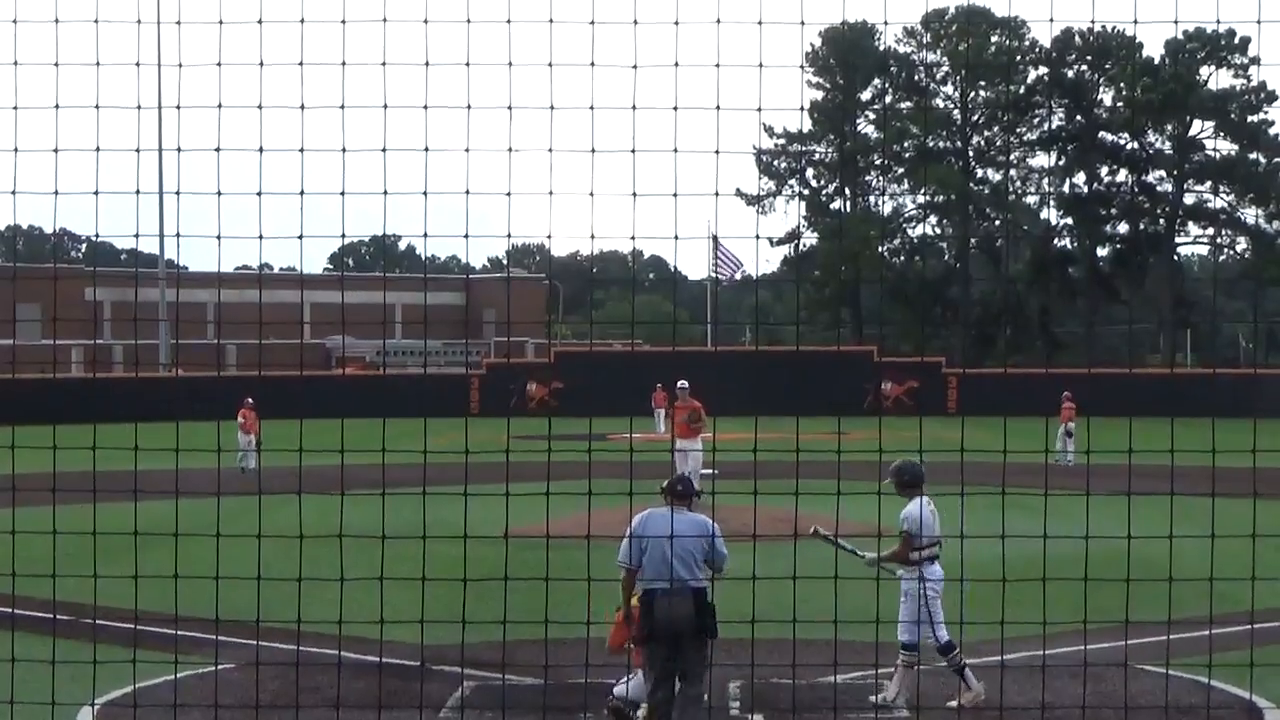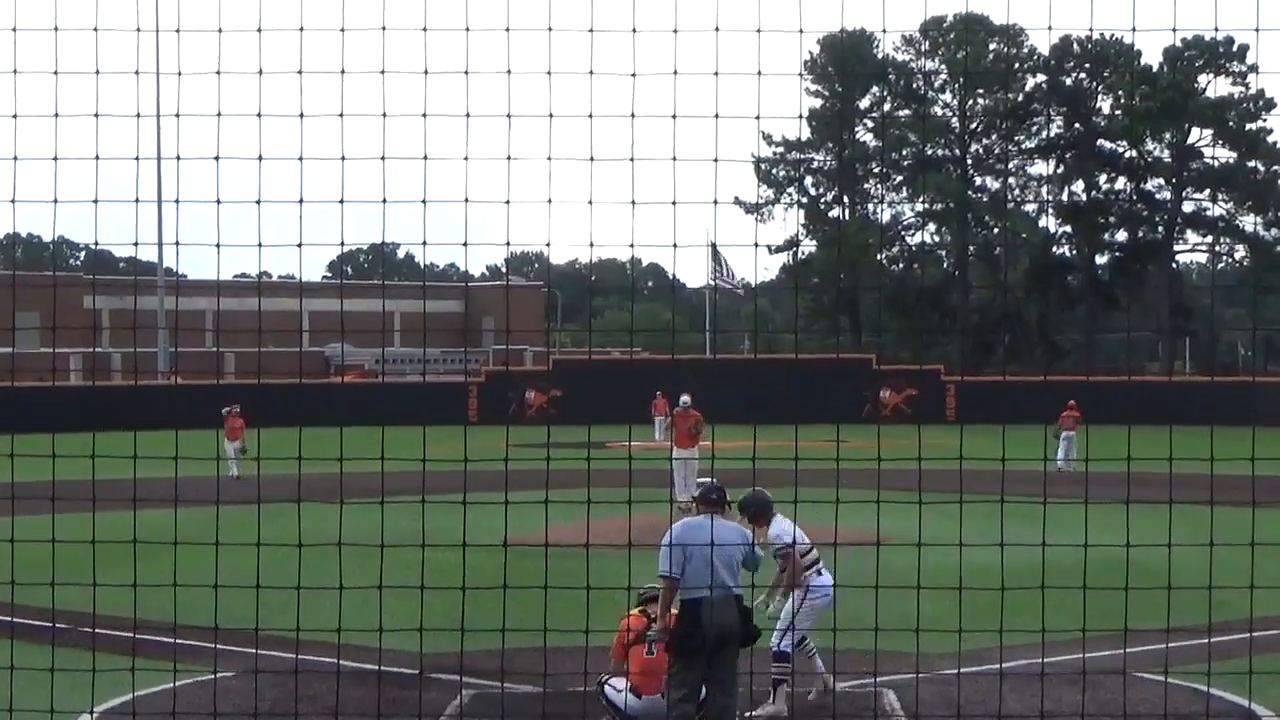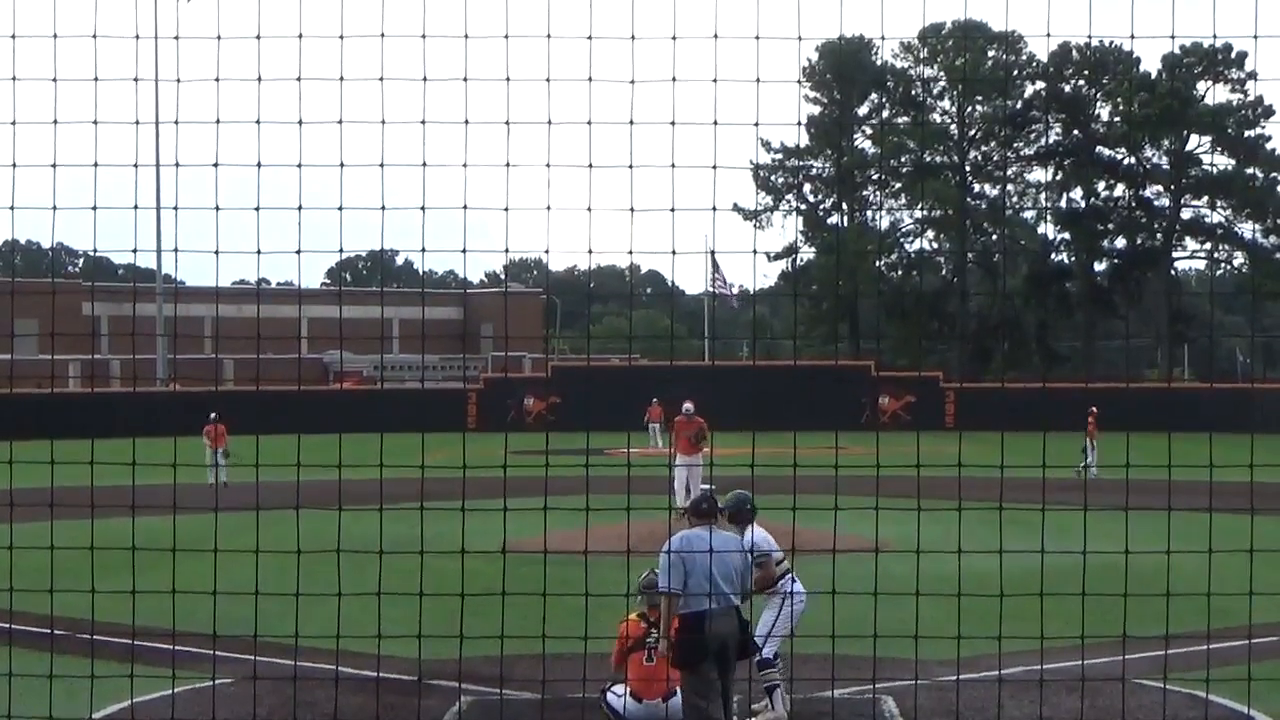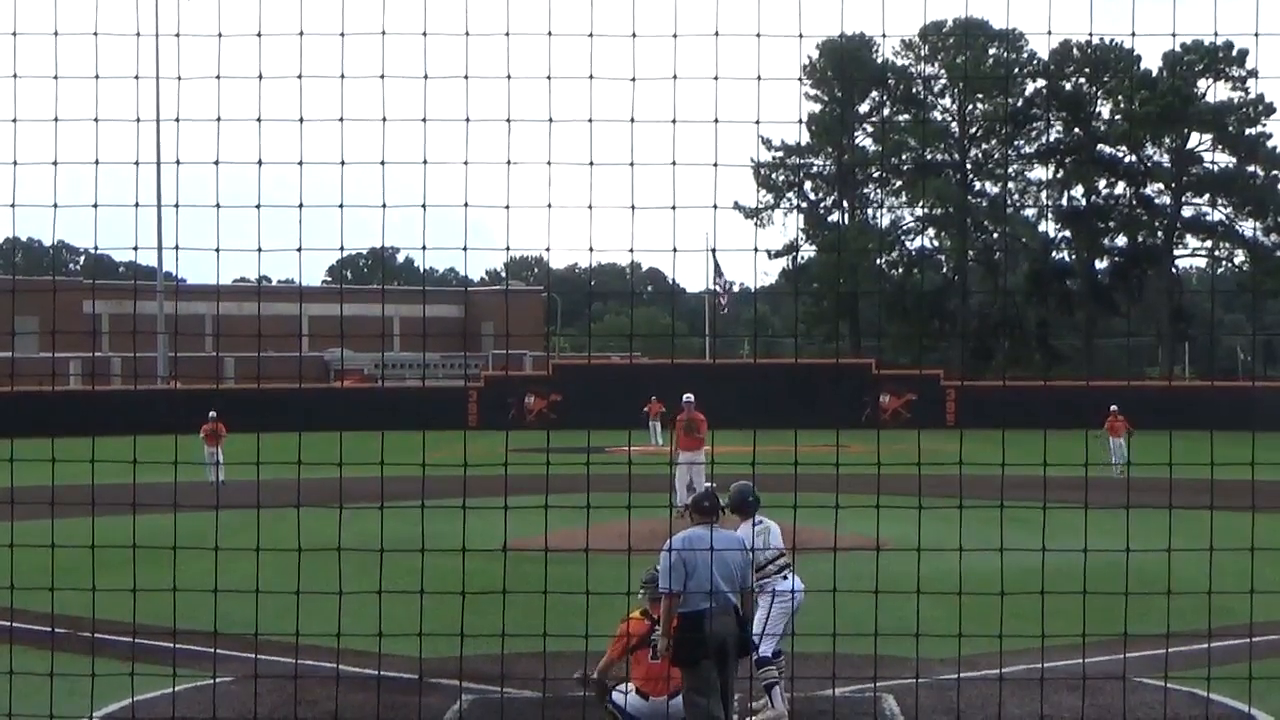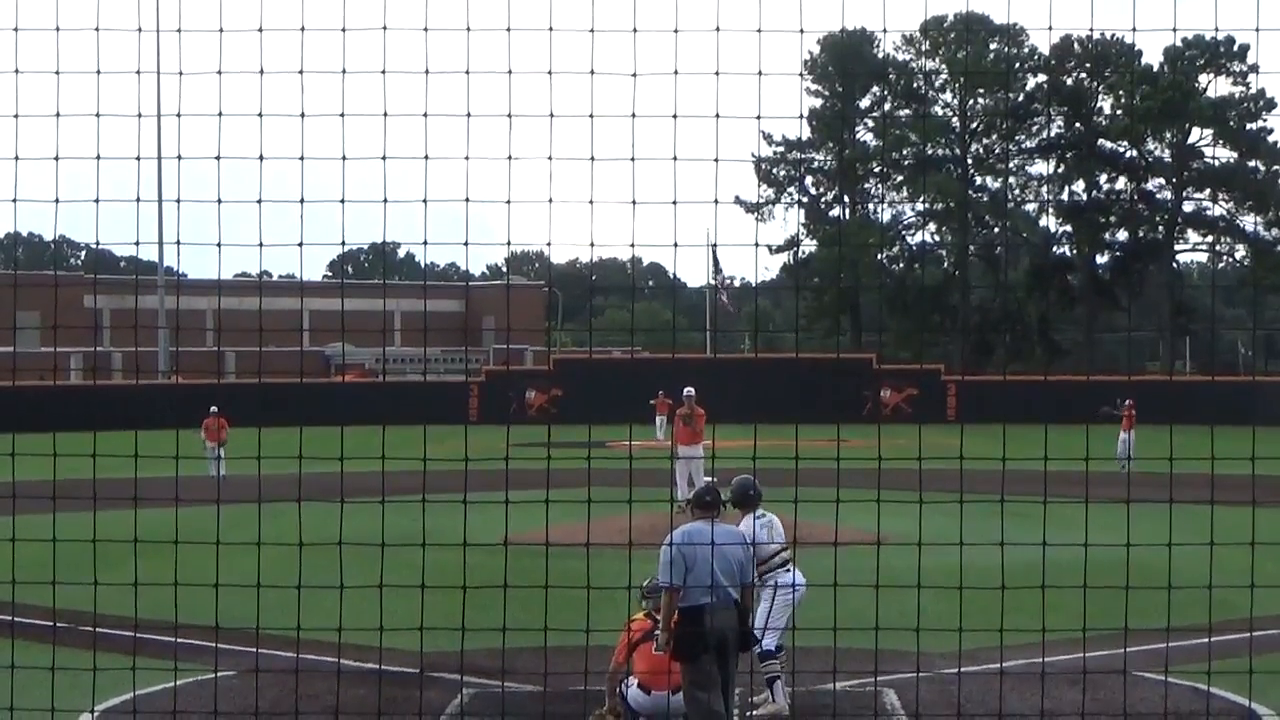
dt=1s
person 1, frame 1
left shoulder: (910, 512)
right shoulder: (927, 505)
left elbow: (904, 552)
left wrist: (877, 558)
right wrist: (907, 570)
left hip: (921, 578)
right hip: (924, 574)
left knee: (938, 636)
right knee: (908, 635)
left ankle: (971, 688)
right ankle: (896, 692)
person 1, frame 2
left shoulder: (777, 532)
right shoulder: (781, 523)
left elbow: (794, 566)
left wrist: (780, 598)
right wrist: (767, 595)
left hip: (810, 588)
right hip: (822, 584)
left knee: (781, 642)
right knee: (791, 634)
left ankle: (777, 703)
right ankle: (823, 677)
person 1, frame 3
left shoulder: (752, 538)
right shoulder: (755, 533)
left elbow: (768, 574)
left hip: (785, 596)
right hip: (789, 594)
left knee: (761, 651)
right knee: (767, 646)
right ankle: (779, 699)
person 1, frame 4
left shoulder: (740, 537)
right shoulder: (770, 525)
right elbow: (783, 557)
left hip: (775, 593)
right hip: (793, 587)
left knee: (759, 649)
right knee: (771, 644)
right ankle: (776, 697)
person 1, frame 5
left shoulder: (744, 529)
right shoulder: (770, 518)
left hip: (778, 586)
right hip: (793, 580)
left knee: (762, 643)
right knee: (772, 638)
left ankle: (778, 703)
right ankle: (778, 691)
person 2, frame 1
left shoulder: (643, 521)
right shoulder: (706, 525)
left elbow: (629, 570)
right elbow: (719, 566)
left wrist: (626, 606)
left hip: (654, 605)
right hip: (693, 605)
left knee: (657, 677)
right knee: (693, 676)
person 2, frame 2
left shoulder: (681, 529)
right shoulder: (740, 533)
left elbow: (670, 580)
right elbow: (756, 564)
left wrist: (663, 617)
left hip: (695, 614)
right hip: (732, 613)
left knee: (682, 683)
right knee: (725, 685)
person 2, frame 3
left shoulder: (678, 543)
right shoulder: (735, 542)
left elbow: (671, 595)
right elbow: (746, 591)
left wrist: (664, 636)
left hip: (696, 626)
right hip: (731, 623)
left knee: (702, 697)
right knee: (723, 694)
person 2, frame 4
left shoulder: (678, 543)
right shoulder: (738, 541)
left elbow: (671, 596)
right elbow: (747, 592)
left wrist: (664, 635)
right wrist: (745, 628)
left hip: (695, 625)
right hip: (730, 623)
left knee: (701, 696)
right knee: (724, 693)
person 2, frame 5
left shoulder: (679, 537)
right shoulder: (738, 536)
left elbow: (671, 590)
right elbow: (747, 587)
left wrist: (665, 629)
right wrist: (744, 623)
left hip: (696, 620)
right hip: (731, 618)
left knee: (702, 690)
right knee: (725, 688)
